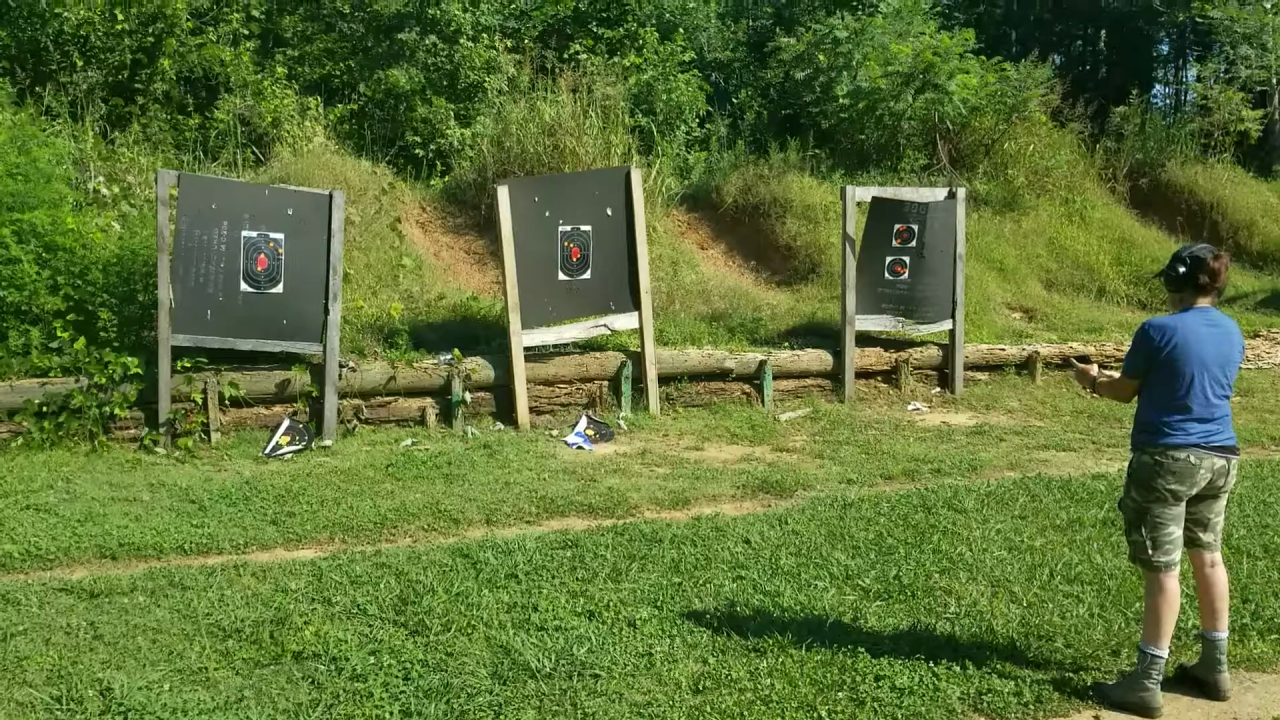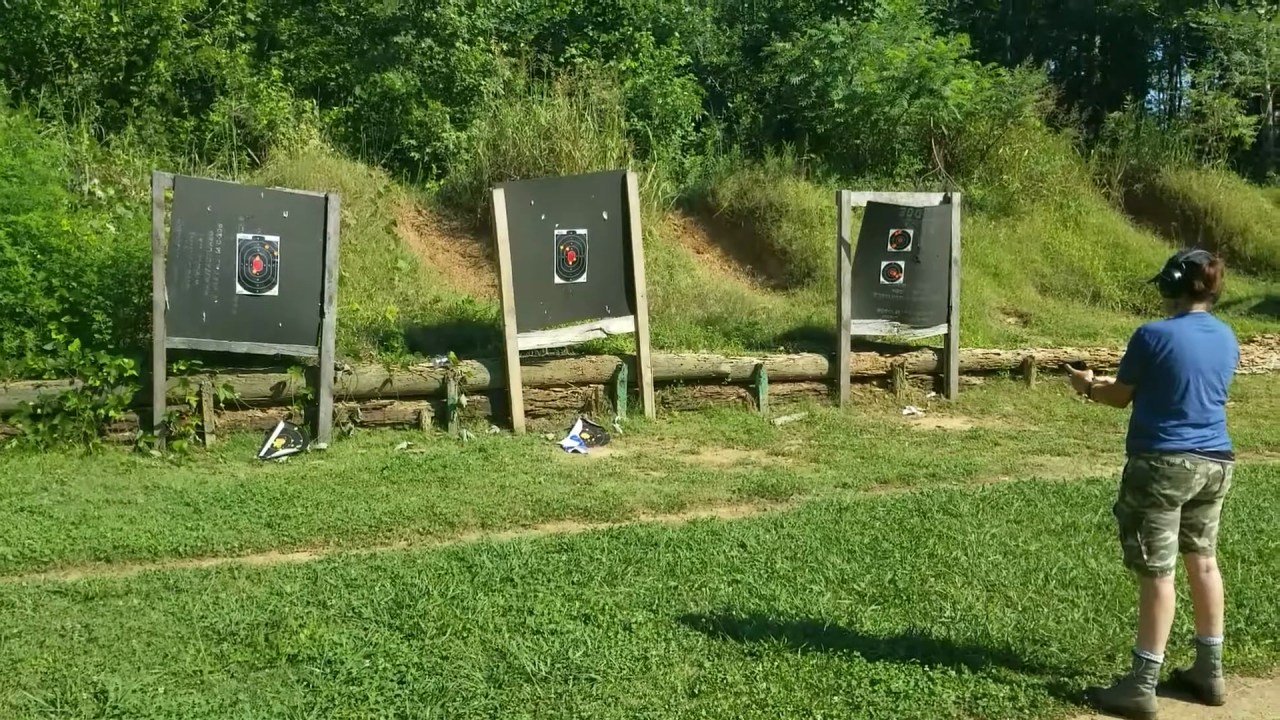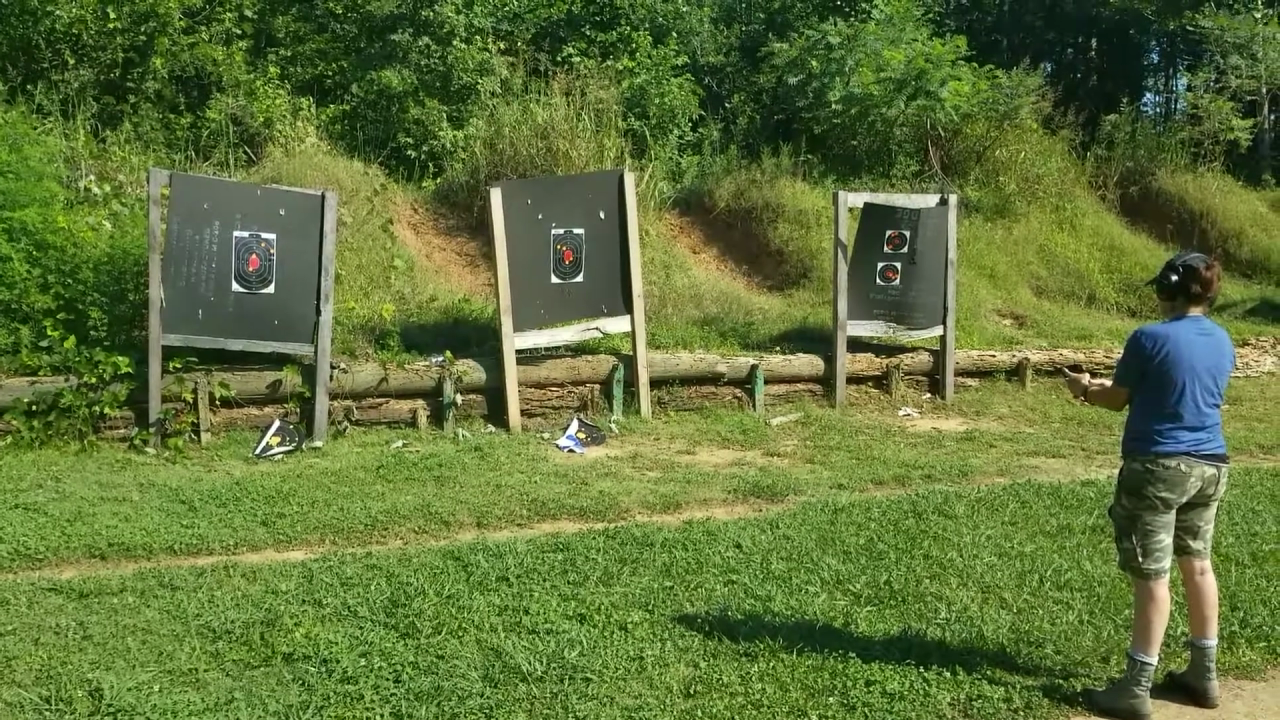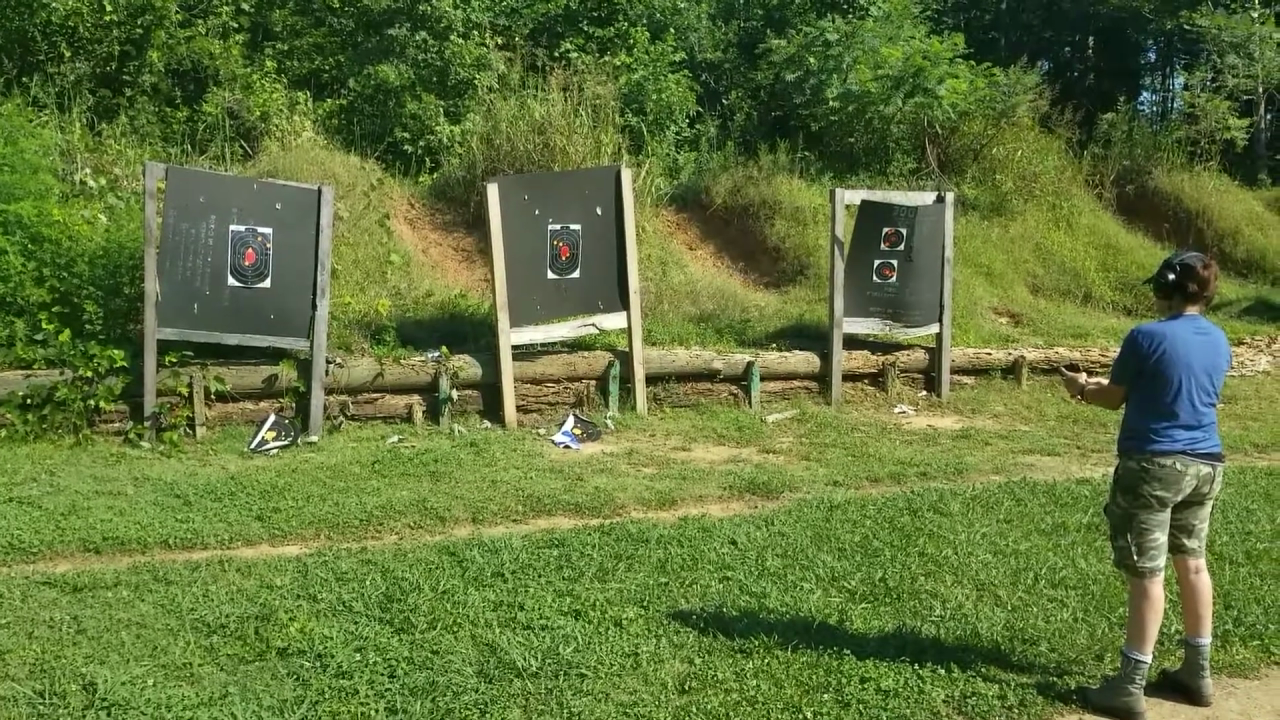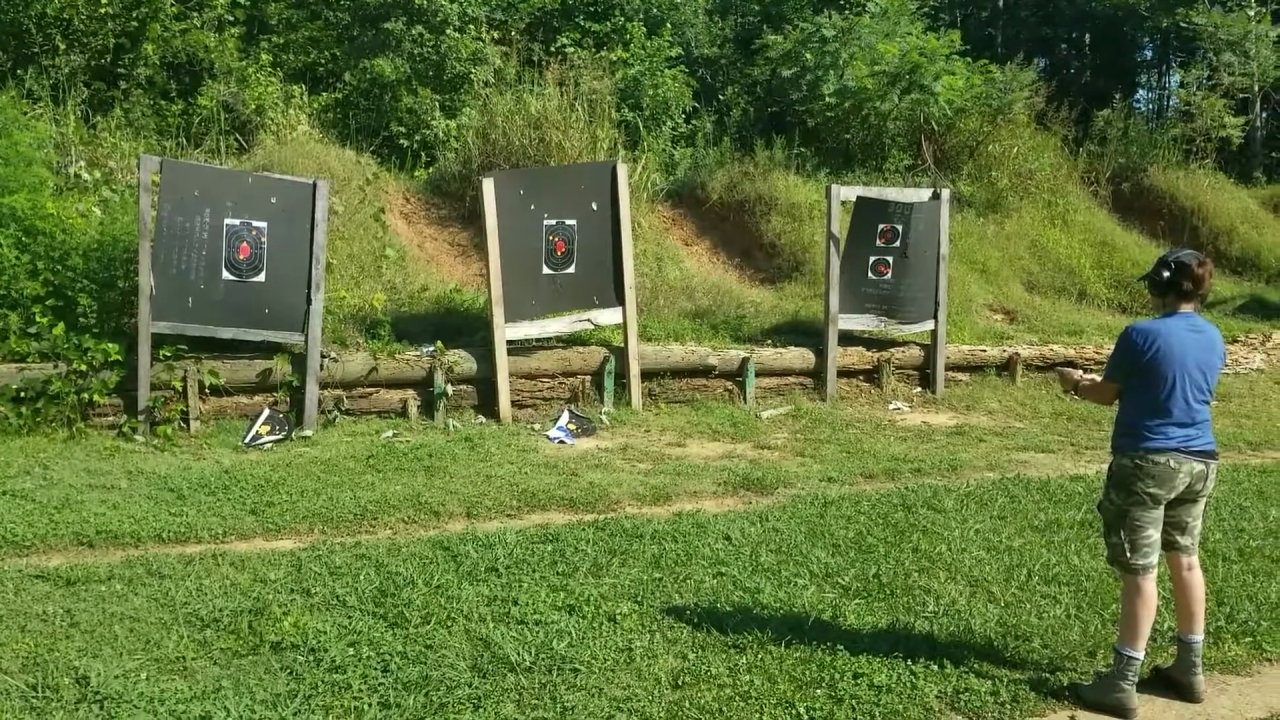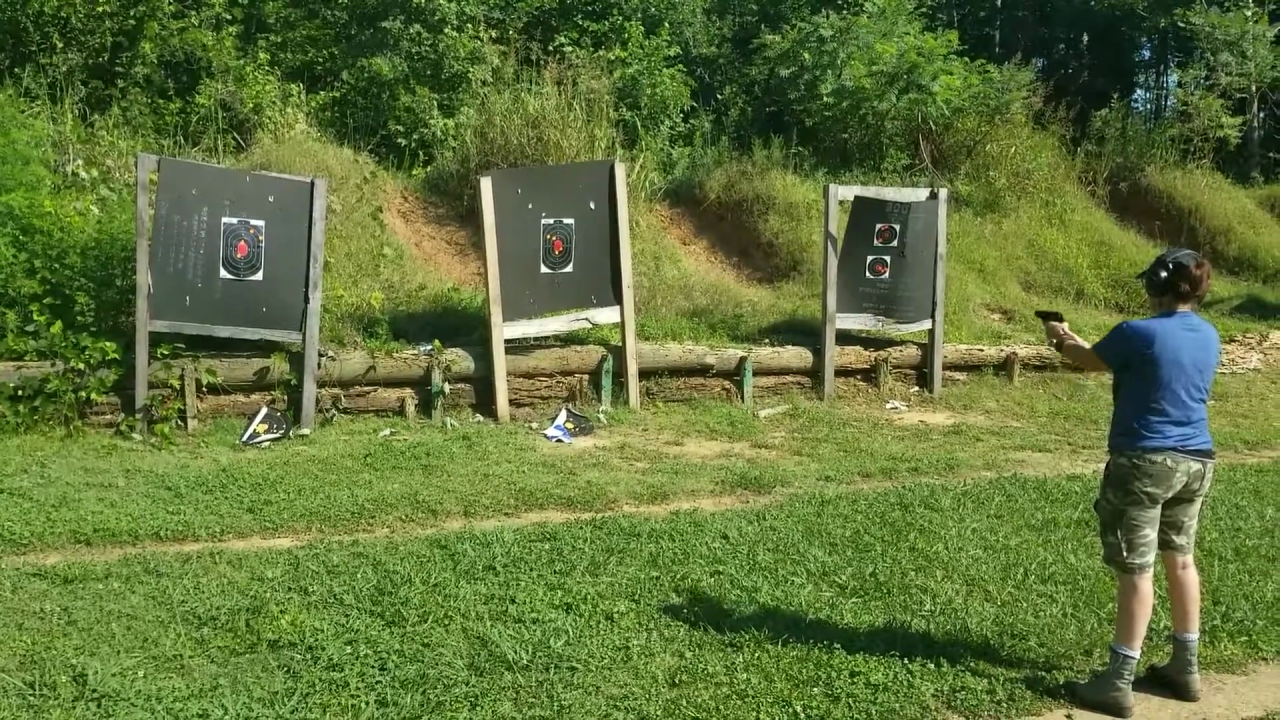
dt=0.5s
person 1, frame 1
left shoulder: (1159, 330)
right shoulder: (1232, 333)
left elbow: (1125, 392)
left wrist: (1094, 380)
right wrist: (1115, 376)
left hip: (1167, 459)
right hip: (1220, 457)
left knee: (1162, 569)
right knee: (1208, 556)
right ankle: (1214, 666)
person 1, frame 2
left shoulder: (1153, 335)
right shoulder: (1227, 338)
left elbow: (1120, 397)
left wrist: (1088, 386)
right wrist: (1111, 383)
left hip: (1162, 465)
right hip: (1215, 462)
left knee: (1157, 573)
right knee: (1203, 562)
right ankle: (1209, 672)
person 1, frame 3
left shoulder: (1150, 339)
right shoulder: (1222, 342)
left elbow: (1117, 400)
left wrist: (1085, 389)
right wrist: (1107, 385)
left hip: (1157, 468)
right hip: (1210, 466)
left knee: (1152, 577)
right knee: (1198, 564)
right ankle: (1203, 675)
person 1, frame 4
left shoulder: (1147, 337)
right shoulder: (1220, 341)
left elbow: (1114, 399)
left wrist: (1082, 388)
right wrist: (1104, 384)
left hip: (1153, 466)
right hip: (1206, 464)
left knee: (1146, 574)
right knee: (1192, 563)
right ankle: (1197, 673)
person 1, frame 5
left shoulder: (1142, 335)
right shoulder: (1214, 339)
left elbow: (1107, 395)
left wrist: (1076, 385)
right wrist: (1096, 379)
left hip: (1147, 463)
right hip: (1200, 462)
left knee: (1140, 571)
right knee: (1185, 560)
right ankle: (1189, 669)
person 1, frame 6
left shoulder: (1139, 333)
right shoulder: (1209, 337)
left elbow: (1090, 360)
left wrist: (1061, 339)
right wrist: (1076, 339)
left hip: (1144, 463)
right hip: (1196, 461)
left knee: (1136, 570)
right knee: (1180, 560)
right ankle: (1185, 668)
